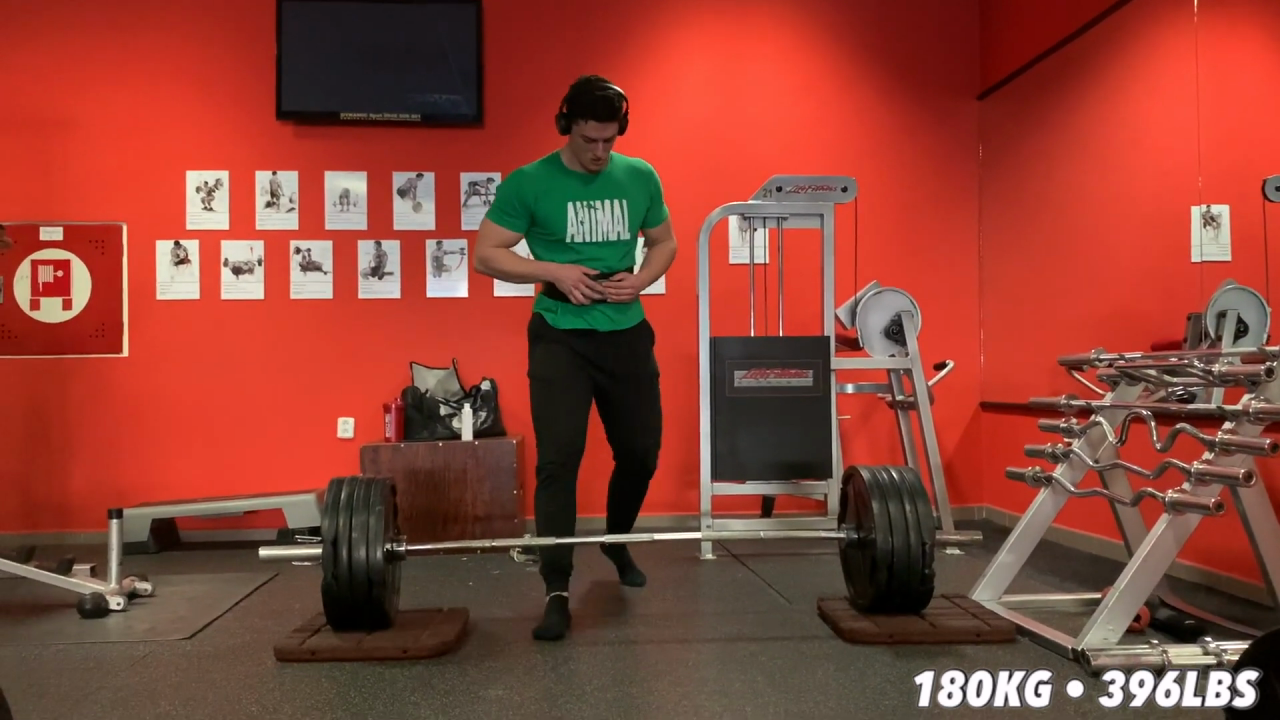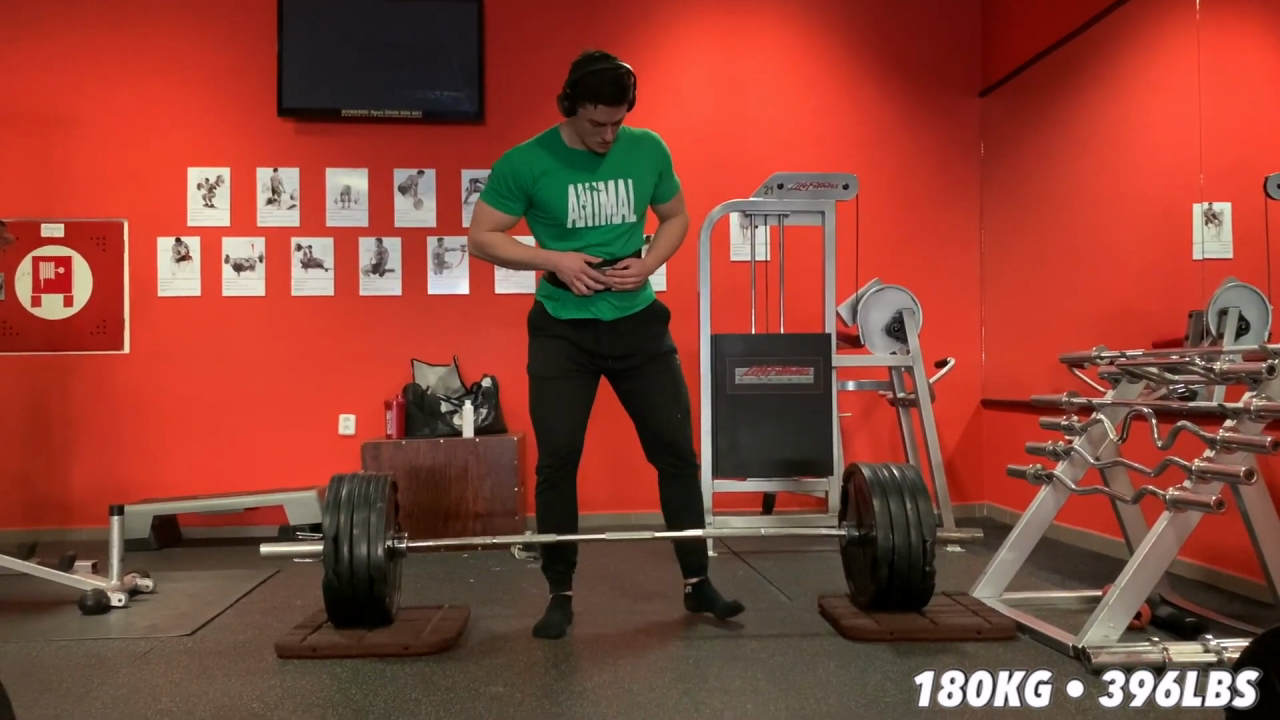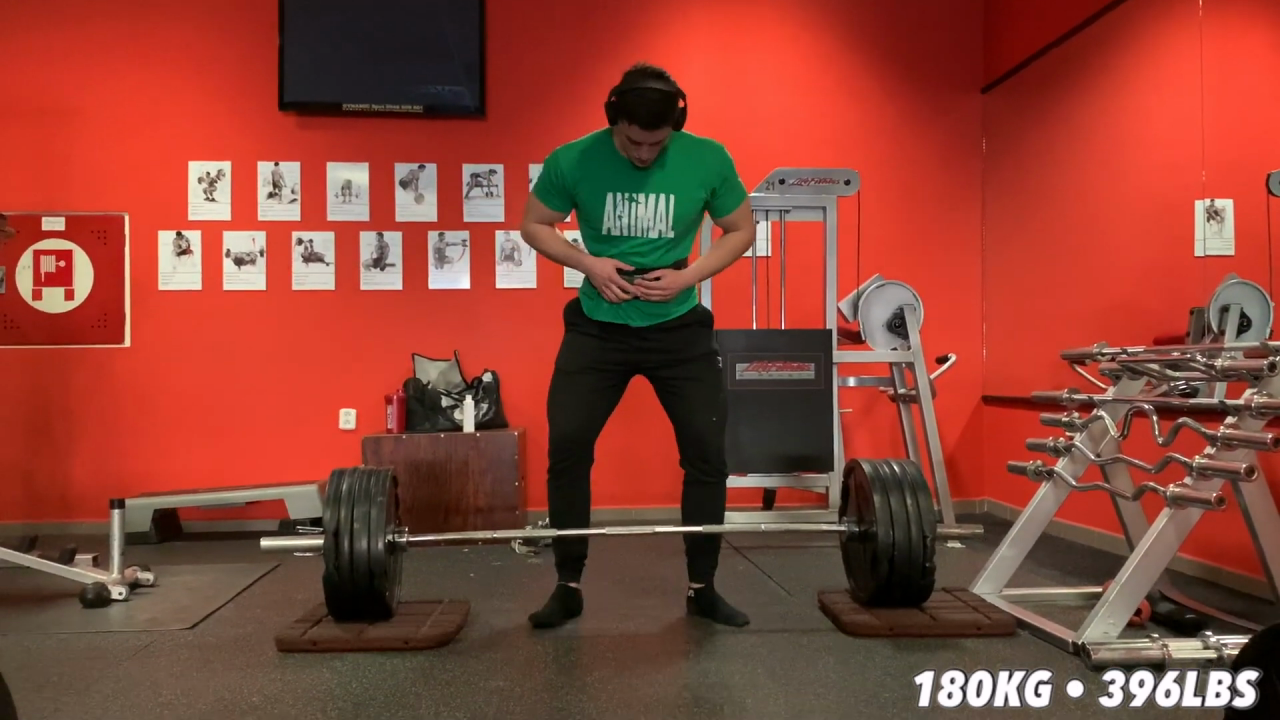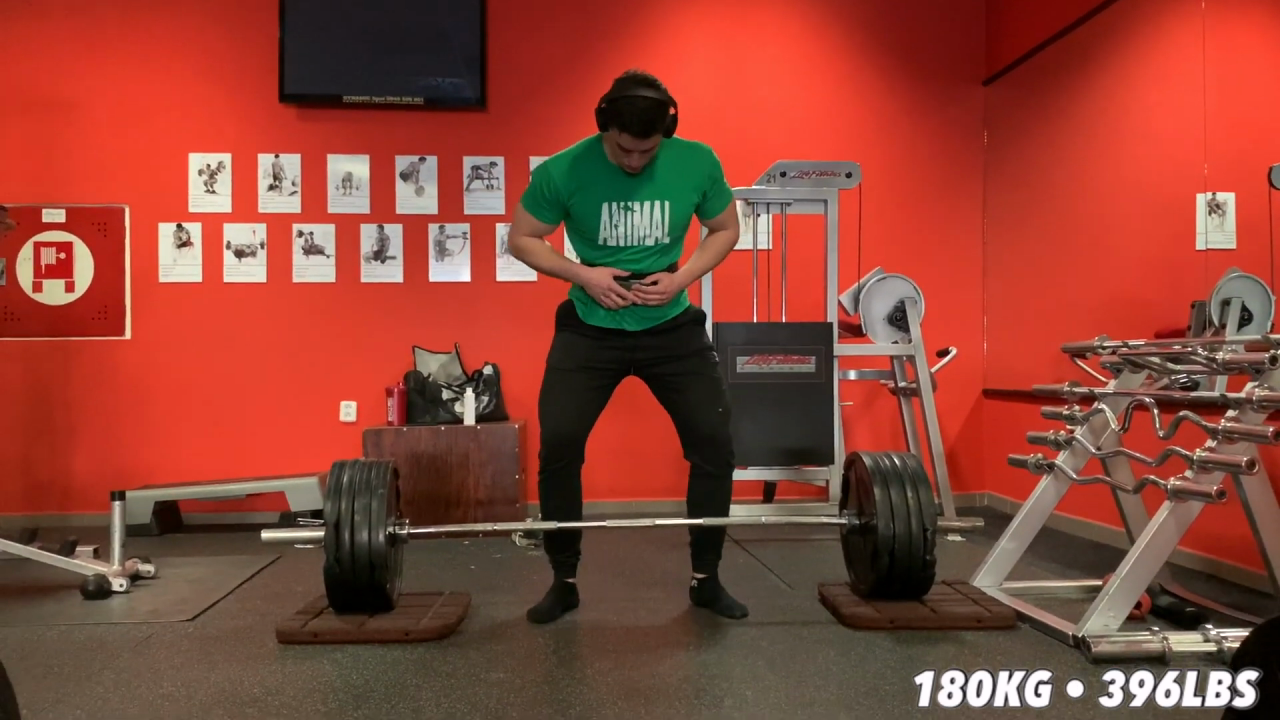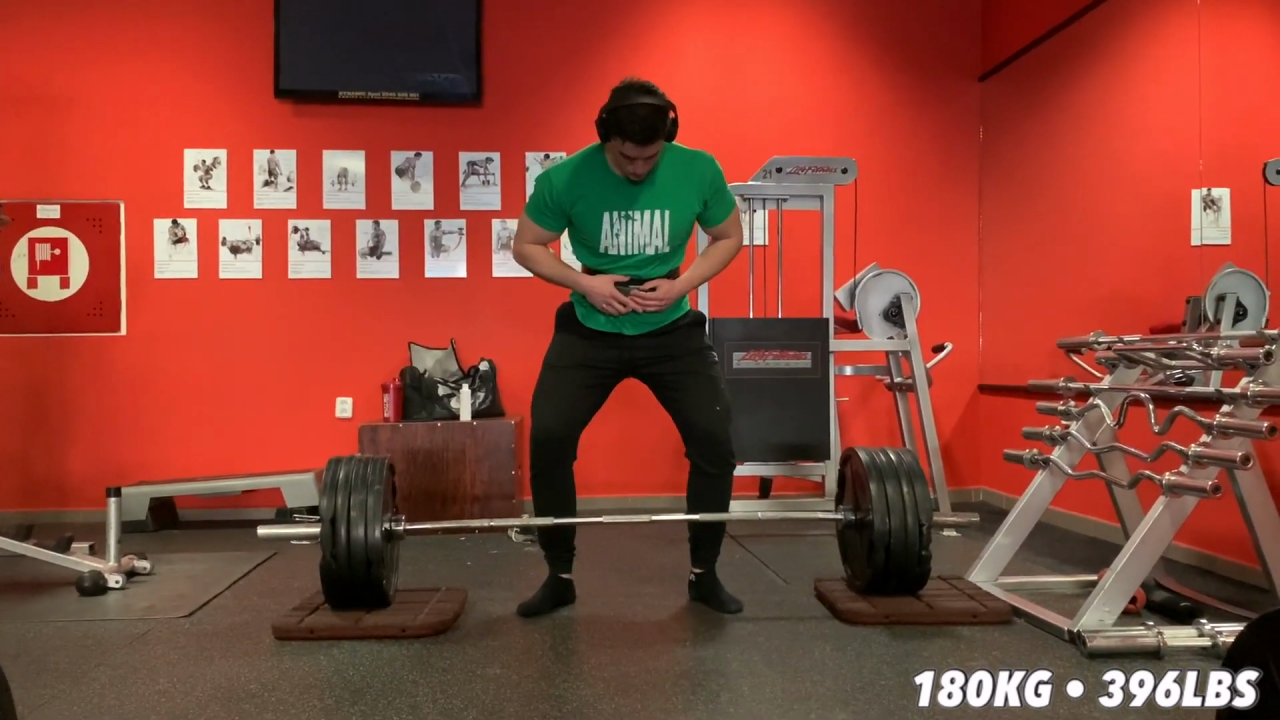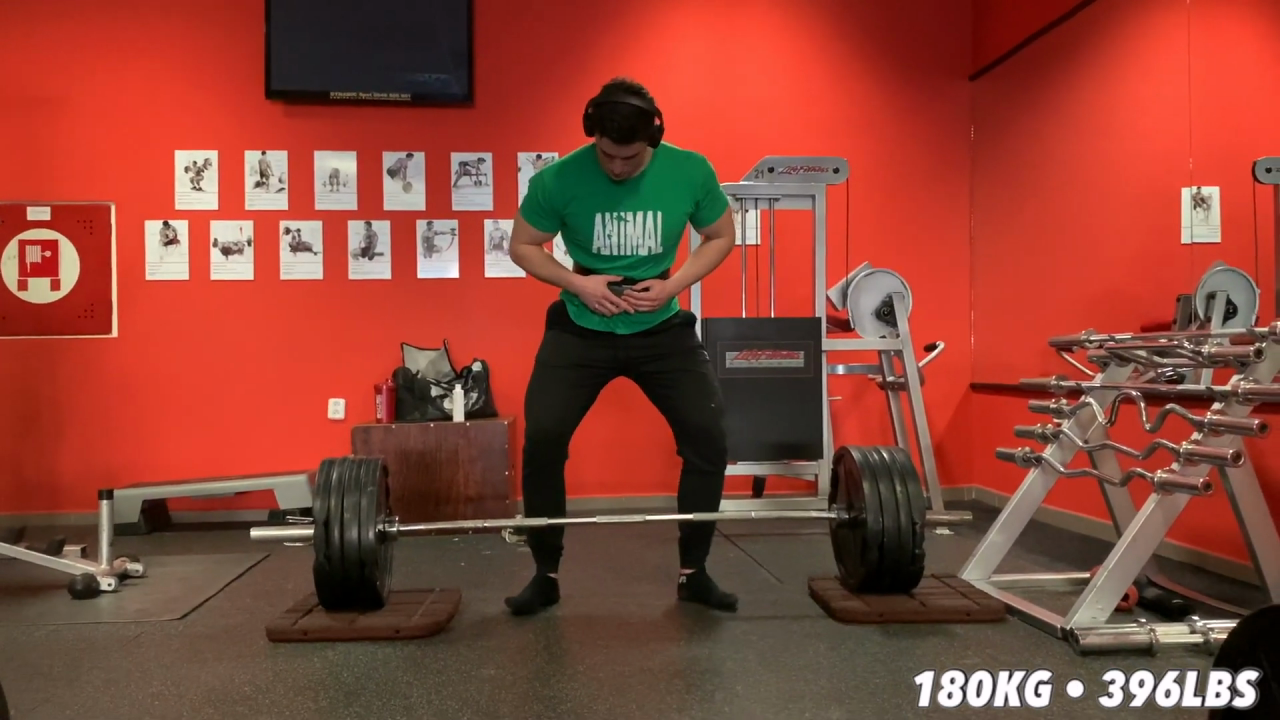
dt=0.4s
person 1, frame 1
left shoulder: (640, 177)
right shoulder: (527, 183)
left elbow: (666, 243)
right elbow: (485, 255)
left wrist: (640, 279)
right wrist: (553, 271)
left hip: (627, 335)
right hip: (561, 338)
left knee: (640, 455)
right knee: (559, 459)
left ankle: (616, 539)
right ankle: (556, 593)
person 1, frame 2
left shoulder: (649, 150)
right shoulder: (524, 164)
left elbow: (677, 217)
right elbow: (481, 236)
left wrist: (649, 262)
right wrist: (555, 260)
left hip: (638, 322)
right hip: (564, 329)
left knee: (676, 450)
right knee: (558, 460)
left ankle: (696, 582)
right ankle: (560, 593)
person 1, frame 3
left shoulder: (709, 160)
right shoulder: (572, 161)
left elbow: (741, 229)
right elbow: (534, 225)
left wrist: (688, 276)
right wrist: (588, 263)
left hip: (679, 326)
right hip: (598, 326)
left knee: (706, 453)
right knee: (568, 447)
left ankle: (702, 587)
right ankle: (568, 586)
person 1, frame 4
left shoulder: (698, 163)
right shoulder: (562, 172)
left elbow: (726, 229)
right elbow: (522, 238)
left wrist: (682, 276)
right wrist: (583, 274)
left hip: (672, 327)
right hip: (590, 328)
left knee: (714, 444)
right knee: (559, 445)
left ankle: (705, 578)
right ankle: (564, 581)
person 1, frame 5
left shoulder: (700, 171)
right shoulder: (565, 179)
left elbow: (729, 237)
right elbow: (526, 246)
left wrist: (682, 283)
right wrist: (584, 282)
left hip: (671, 330)
right hip: (589, 331)
left knee: (714, 442)
right knee: (548, 440)
left ankle: (703, 574)
right ankle: (559, 576)
person 1, frame 6
left shoulder: (691, 172)
right shoulder: (557, 180)
left elbow: (722, 236)
right elbow: (522, 246)
left wrist: (672, 284)
right wrist: (576, 282)
left hip: (662, 329)
right hip: (580, 330)
left knee: (707, 438)
right knee: (542, 440)
left ankle: (693, 573)
right ankle: (545, 575)
